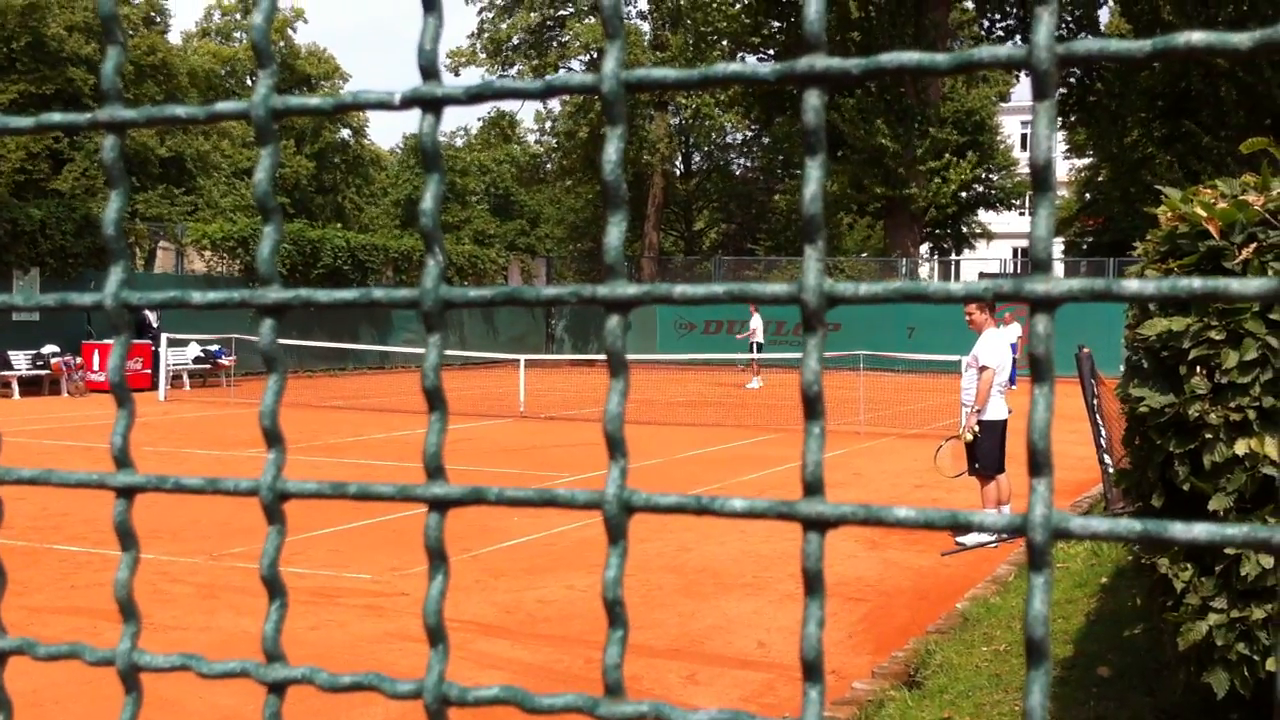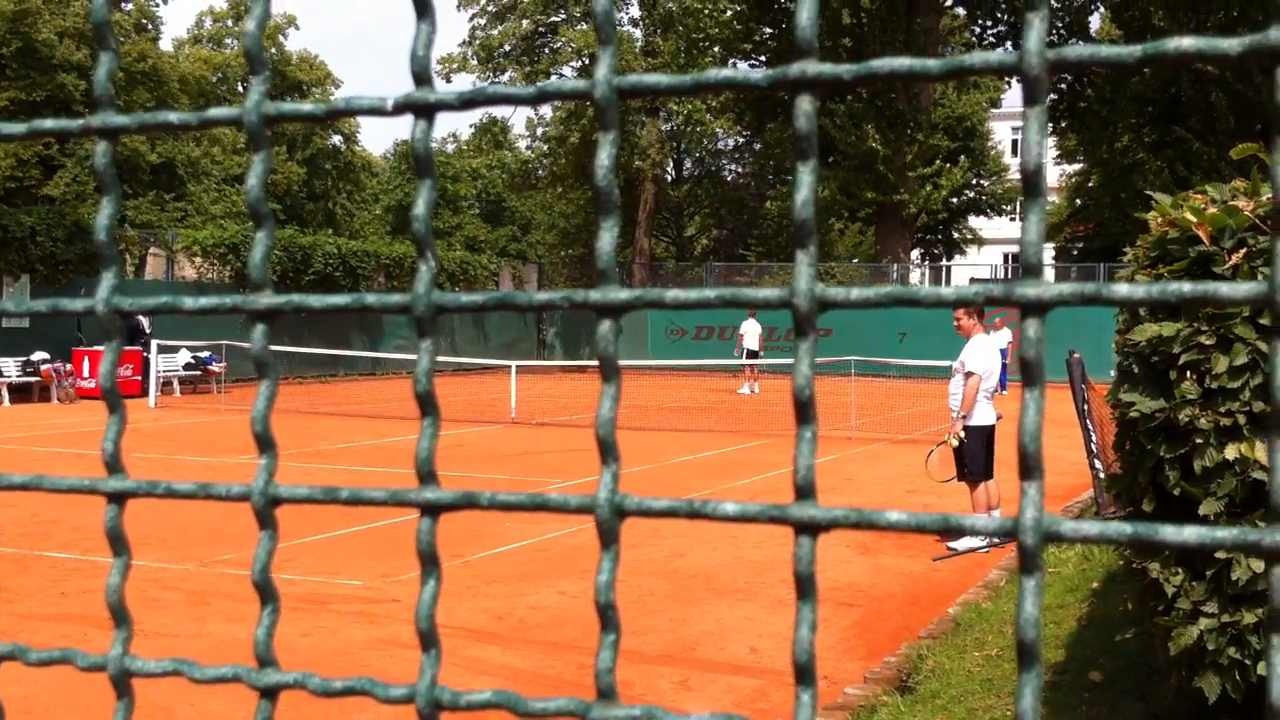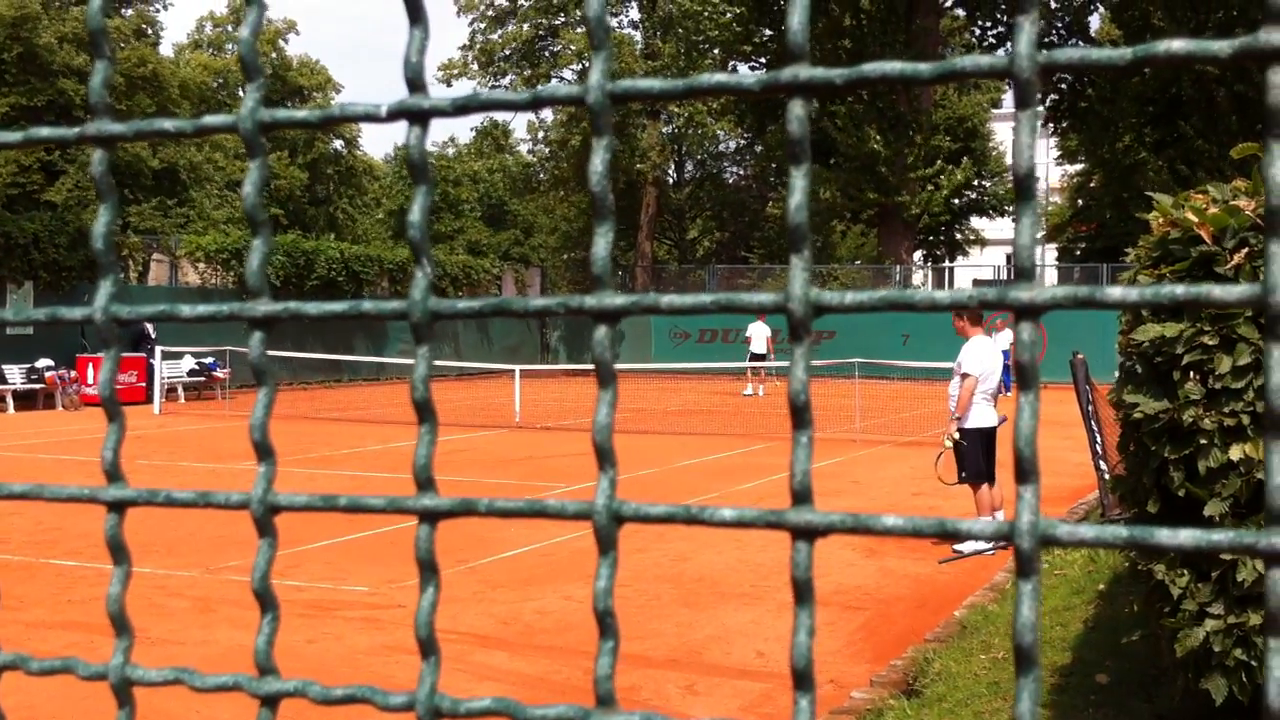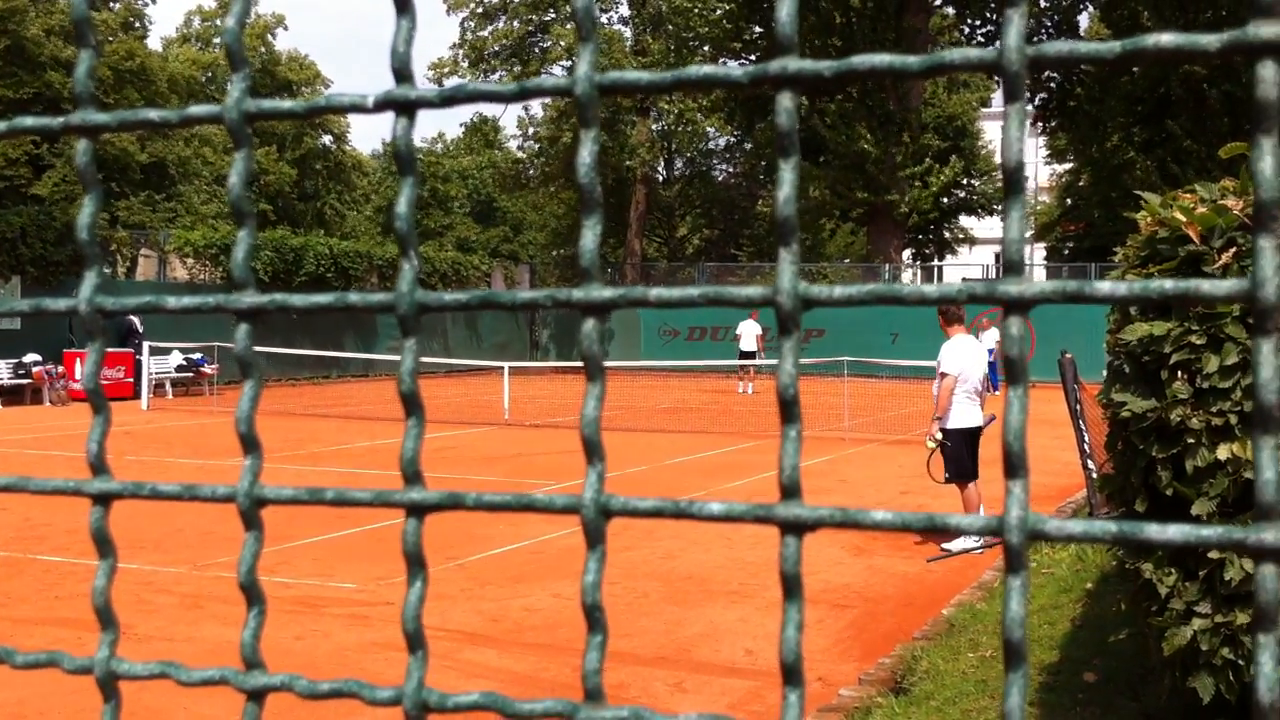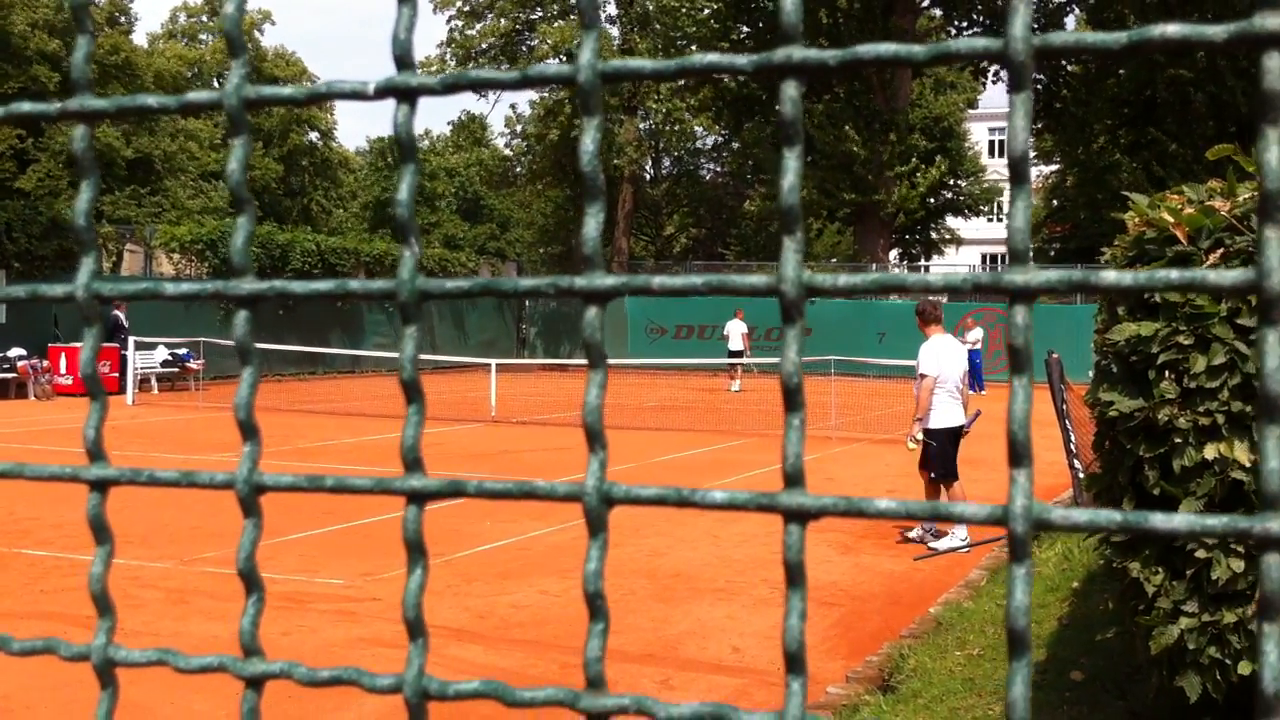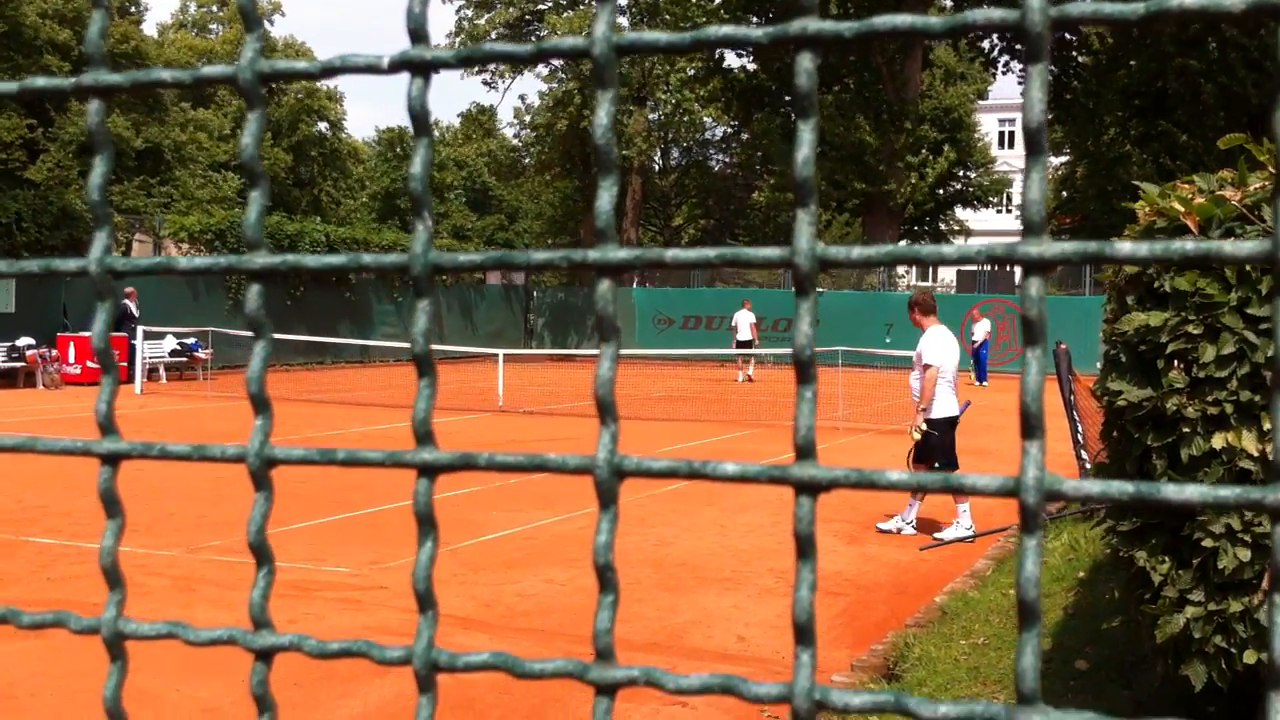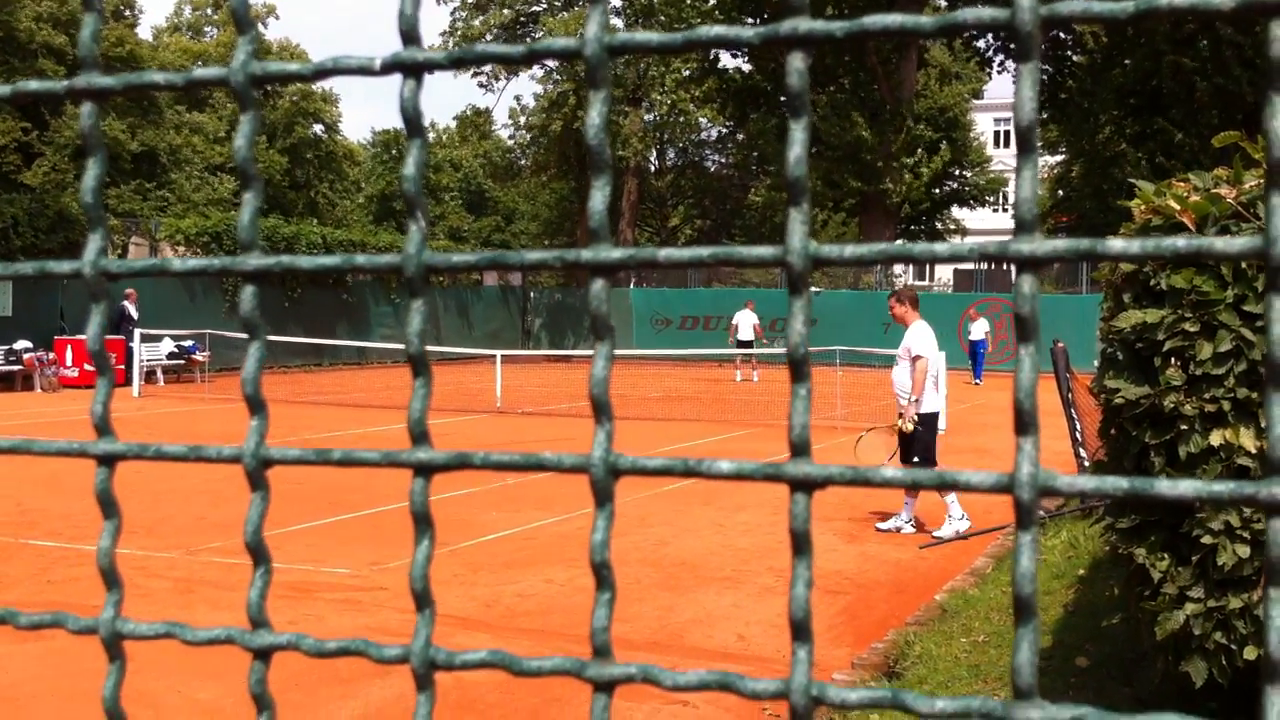
dt=0.3s
person 1, frame 1
left shoulder: (988, 341)
right shoulder: (999, 339)
left elbow: (986, 379)
left wrist: (974, 413)
left hip: (985, 416)
right hip: (996, 414)
left knee: (985, 474)
right knee: (998, 471)
left ankle: (988, 531)
person 1, frame 2
left shoulder: (975, 346)
right shoulder: (990, 345)
left elbow: (972, 385)
left wrist: (959, 418)
left hip: (972, 422)
right hip: (984, 420)
left knee: (975, 479)
right knee: (986, 477)
left ankle: (979, 536)
person 1, frame 3
left shoulder: (973, 348)
right shoulder: (992, 347)
left elbow: (968, 386)
left wrist: (954, 419)
left hip: (971, 423)
right hip: (986, 421)
left knee: (977, 481)
right knee: (988, 480)
left ankle: (985, 538)
person 1, frame 4
left shoulder: (951, 347)
right shoulder: (977, 346)
left elbow: (946, 387)
left wrist: (935, 420)
left hip: (955, 423)
right hip: (972, 420)
left knee: (963, 480)
right knee: (969, 479)
left ankle: (973, 536)
person 1, frame 5
left shoulder: (930, 348)
right shoulder: (958, 346)
left elbow: (926, 388)
right elbow: (964, 386)
left wrist: (916, 421)
right wrist: (963, 417)
left hip: (938, 423)
right hip: (954, 420)
left knee: (948, 479)
right knee: (928, 473)
left ankle: (960, 534)
right ankle: (928, 528)
person 1, frame 6
left shoulder: (931, 338)
right shoulder: (945, 335)
left elbow: (931, 377)
right elbow: (952, 376)
left wrist: (921, 411)
right wrist: (944, 408)
left hip: (937, 415)
right hip: (938, 413)
left knee: (948, 469)
right knee: (920, 466)
left ankle: (964, 523)
right ankle: (907, 519)
person 1, frame 7
left shoulder: (918, 332)
right shoulder: (915, 331)
left elbow: (921, 369)
left wrist: (912, 403)
left hip: (920, 410)
right hip: (912, 410)
left knee: (925, 465)
right knee: (910, 464)
left ankle: (957, 516)
right ankle: (905, 518)
